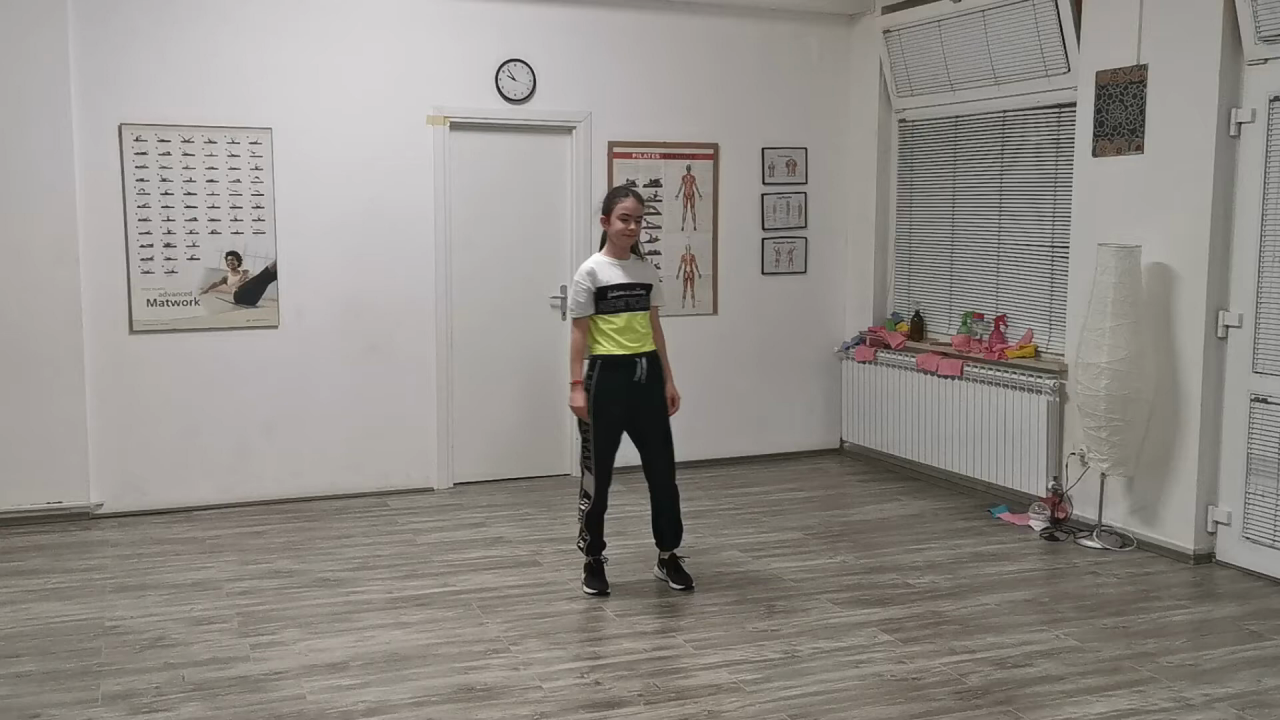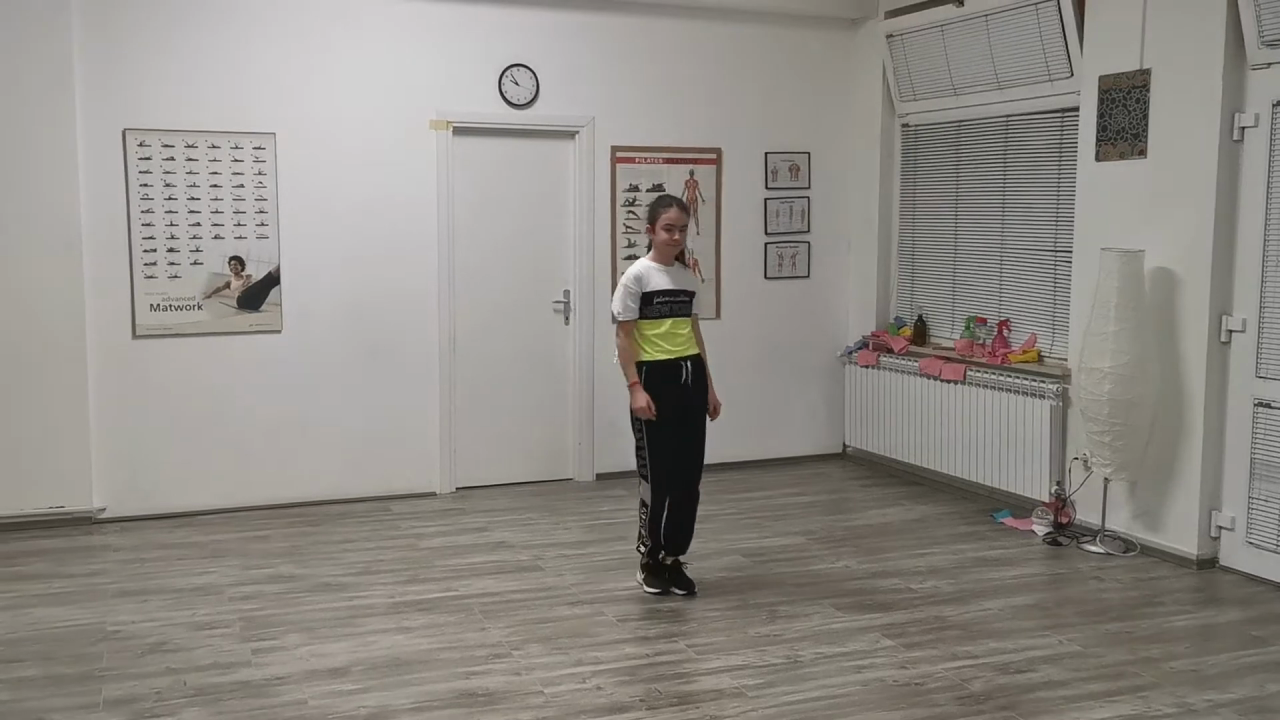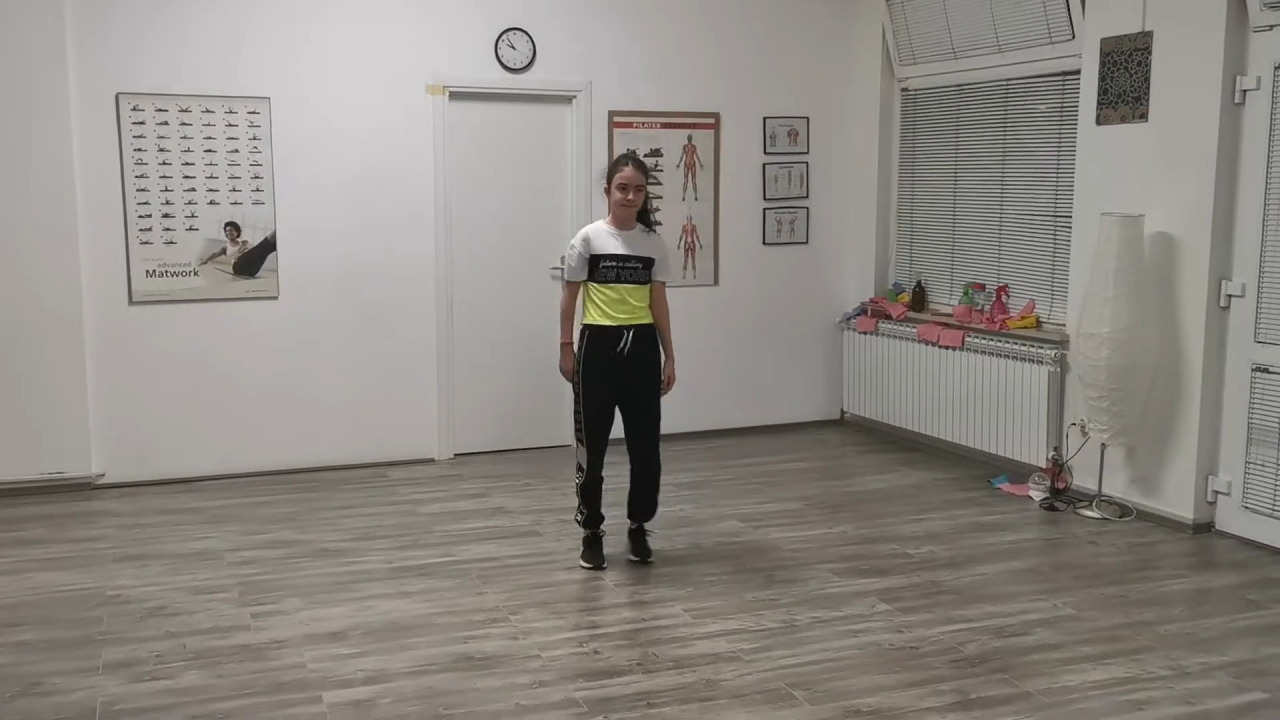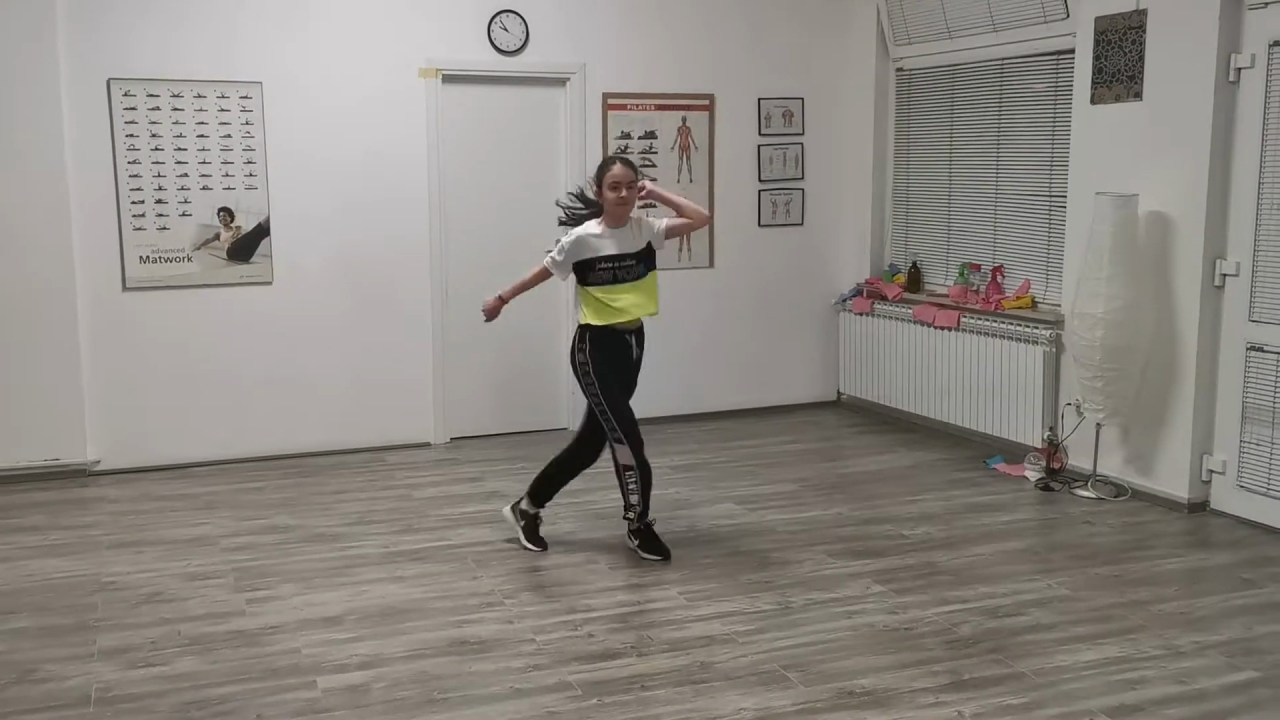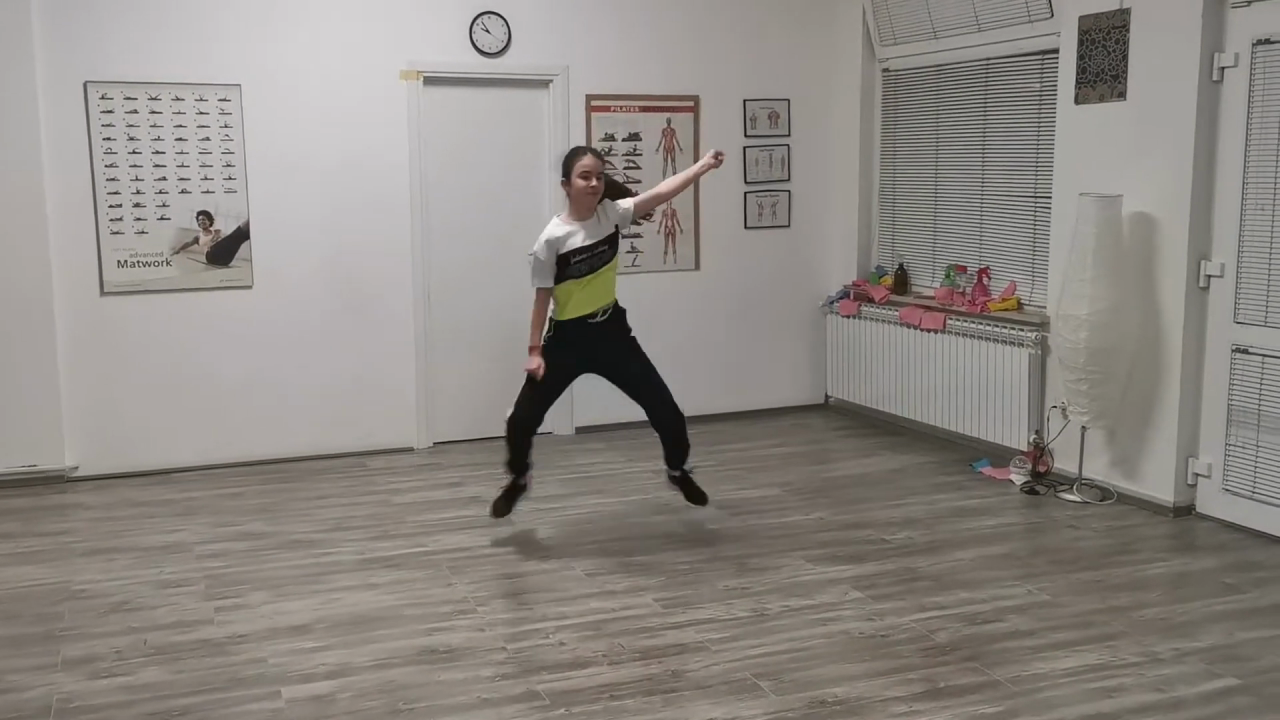
dt=1s
person 1, frame 1
left shoulder: (647, 271)
right shoulder: (591, 272)
left elbow: (654, 328)
right elbow: (580, 332)
left wrist: (668, 380)
right wrist: (577, 385)
left hip: (646, 374)
right hip: (607, 375)
left knee: (662, 468)
right knee: (598, 472)
left ankle: (668, 556)
right ankle: (593, 560)
person 1, frame 2
left shoulder: (688, 277)
right shoulder: (636, 276)
right elbow: (625, 336)
left wrist: (710, 386)
right wrist: (635, 388)
left hip: (691, 378)
right hip: (655, 378)
left knee: (688, 475)
right knee: (657, 474)
left ankle: (672, 559)
right ankle: (649, 560)
person 1, frame 3
left shoulder: (654, 243)
right shoulder: (588, 238)
left elbow: (659, 302)
right elbow: (570, 295)
left wrist: (669, 357)
right wrist: (566, 347)
left hip: (642, 348)
right hip: (598, 346)
left knee: (646, 444)
right knee: (592, 444)
left ankle: (636, 526)
right ankle: (592, 532)
person 1, frame 4
left shoulder: (645, 229)
right shoulder: (582, 239)
left elbow: (702, 219)
right elbow: (541, 275)
left wrist: (657, 194)
right wrist: (501, 300)
left hip: (632, 343)
right hip: (595, 348)
left knee: (592, 440)
right knee: (626, 435)
left ankle: (526, 508)
right ankle: (638, 525)
person 1, frame 5
left shoulder: (613, 213)
right shoulder: (552, 238)
left elbow: (662, 194)
right elbow: (542, 296)
left wrist: (706, 163)
right wrist: (533, 350)
left hip: (612, 329)
right hip: (567, 335)
left knee: (663, 407)
right knee: (523, 419)
left ankle: (677, 470)
right ankle: (517, 479)
